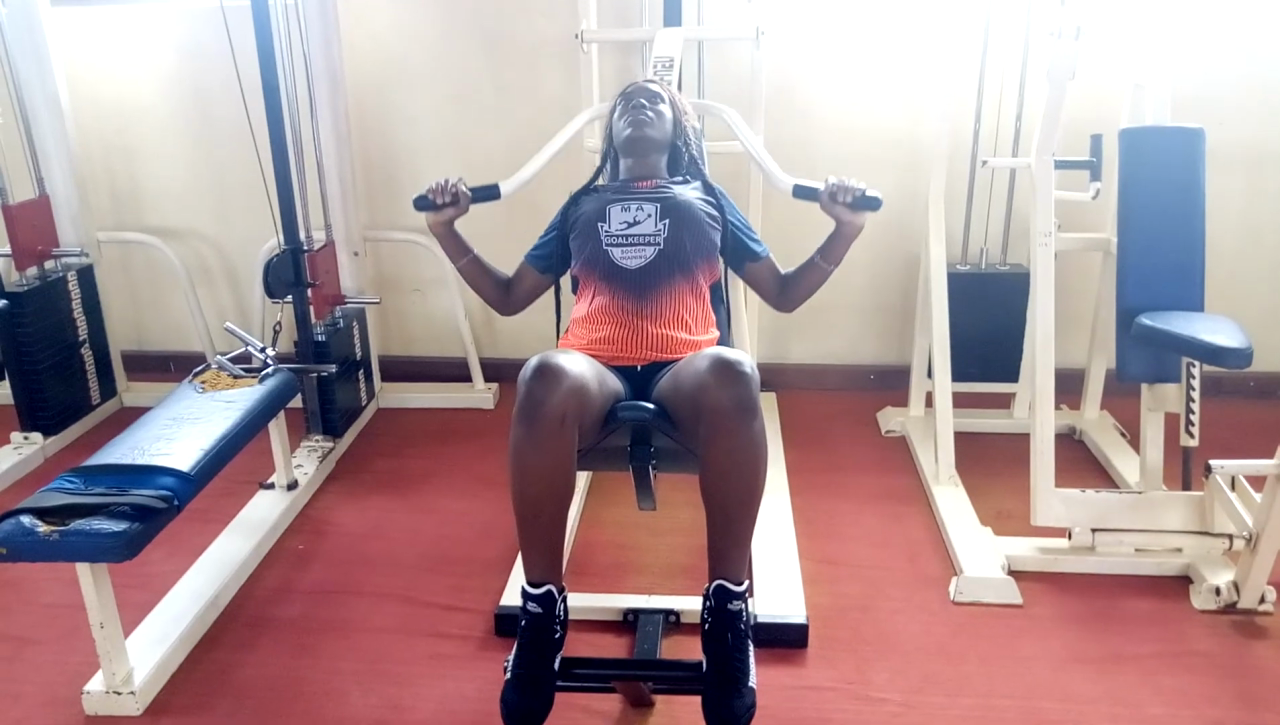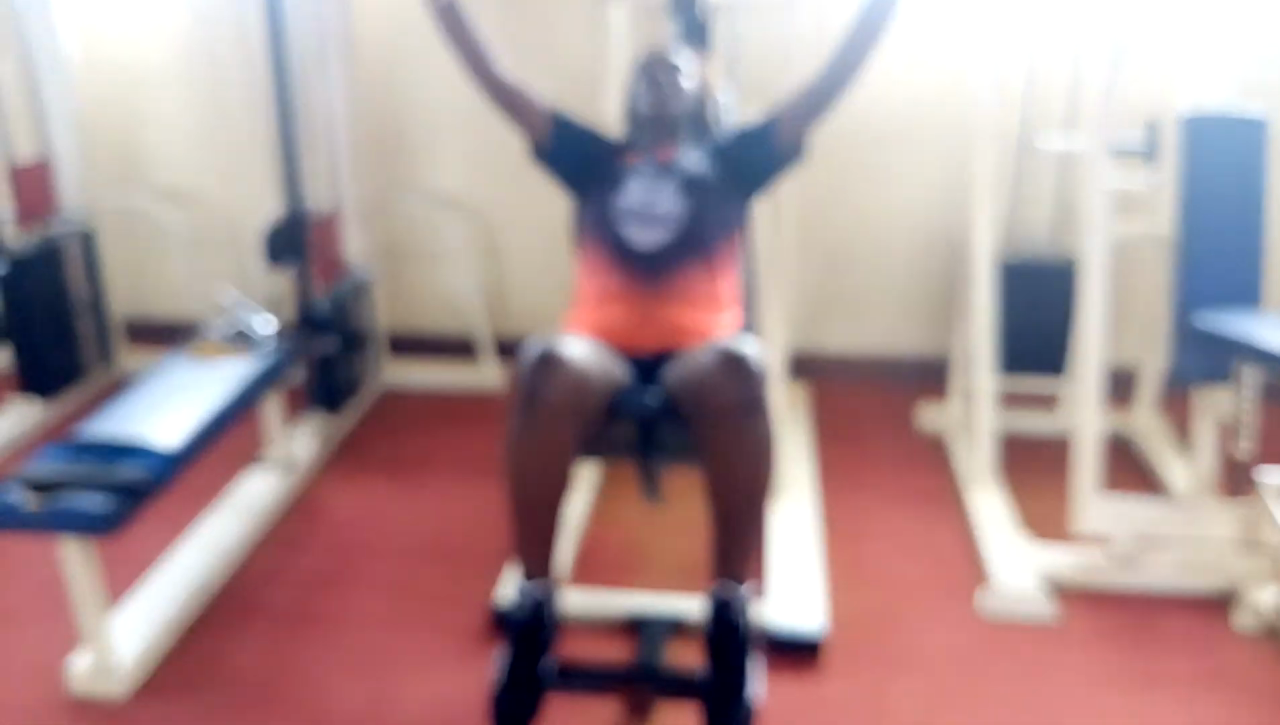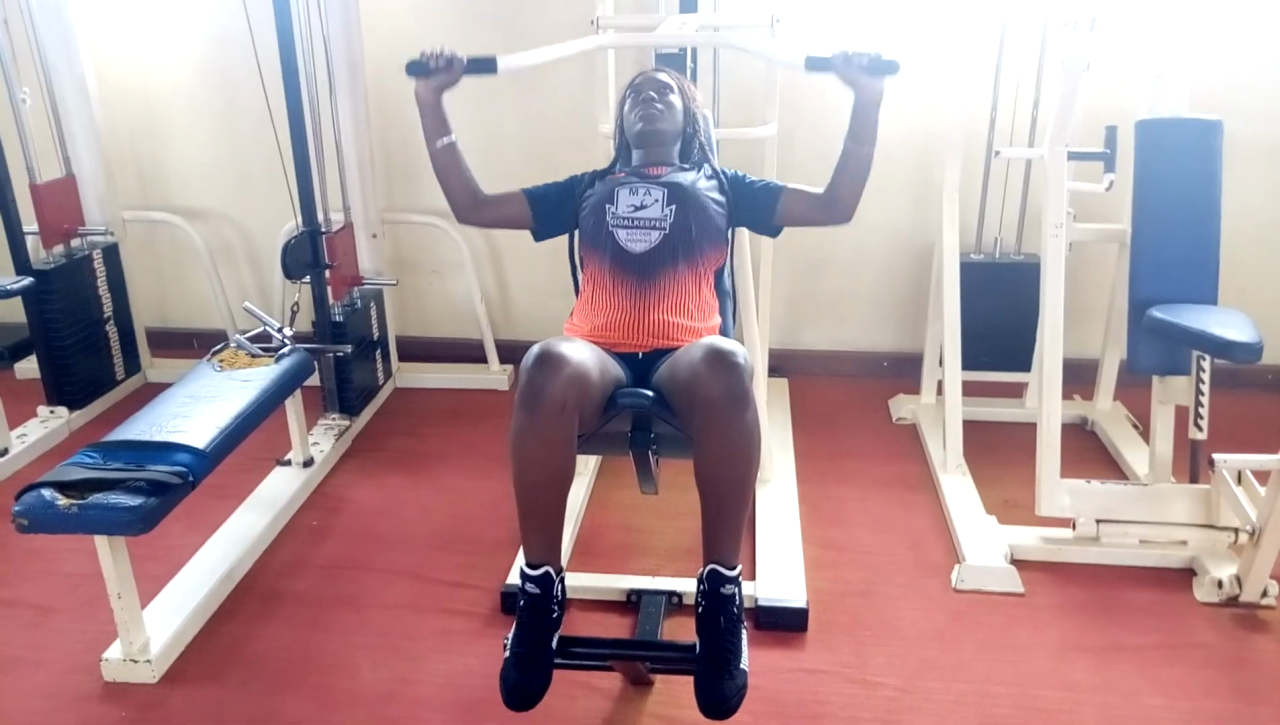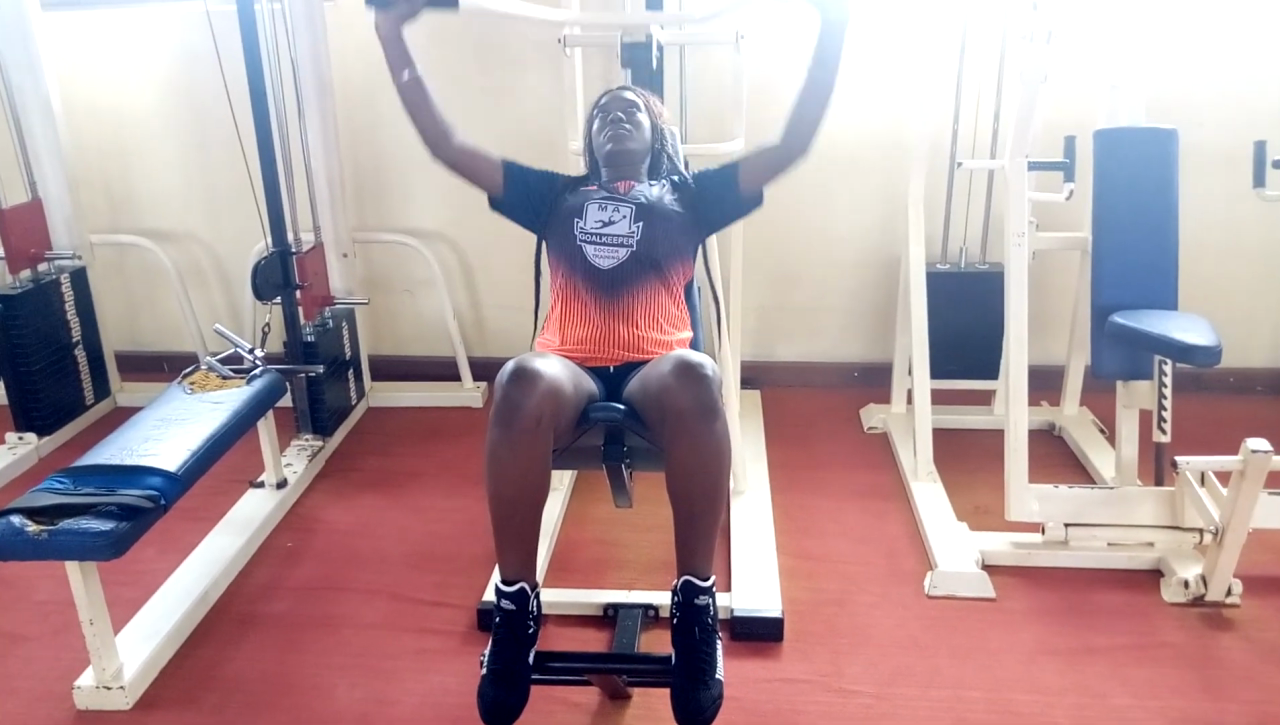
dt=1s
person 1, frame 1
left shoulder: (708, 199)
right shoulder: (582, 205)
left elbow: (783, 294)
right elbow: (508, 298)
left wrist: (843, 230)
right wrist: (447, 231)
left hip: (684, 366)
right hip: (595, 367)
left knee: (733, 375)
right knee: (543, 377)
left ankle: (727, 607)
right ankle: (541, 607)
person 1, frame 2
left shoulder: (731, 164)
right shoulder: (593, 160)
left elbow: (831, 82)
right elbow: (492, 78)
left hip: (697, 354)
right hip: (602, 351)
left knee: (739, 367)
right knee: (545, 364)
left ankle: (730, 612)
right ankle: (533, 606)
person 1, frame 3
left shoulder: (720, 184)
right shoulder: (588, 188)
left elbow: (837, 206)
right elbow: (471, 207)
left wrist: (865, 100)
right wrist: (431, 104)
left hip: (686, 355)
right hip: (598, 354)
left knee: (727, 364)
right knee: (546, 364)
left ankle: (721, 592)
right ankle: (540, 590)
person 1, frame 4
left shoulder: (690, 198)
right shoulder: (554, 198)
left elbow: (794, 142)
right elbow: (444, 144)
left hip: (656, 370)
right hip: (568, 369)
left knee: (695, 379)
right knee: (521, 382)
left ankle: (695, 604)
right ankle: (515, 605)
